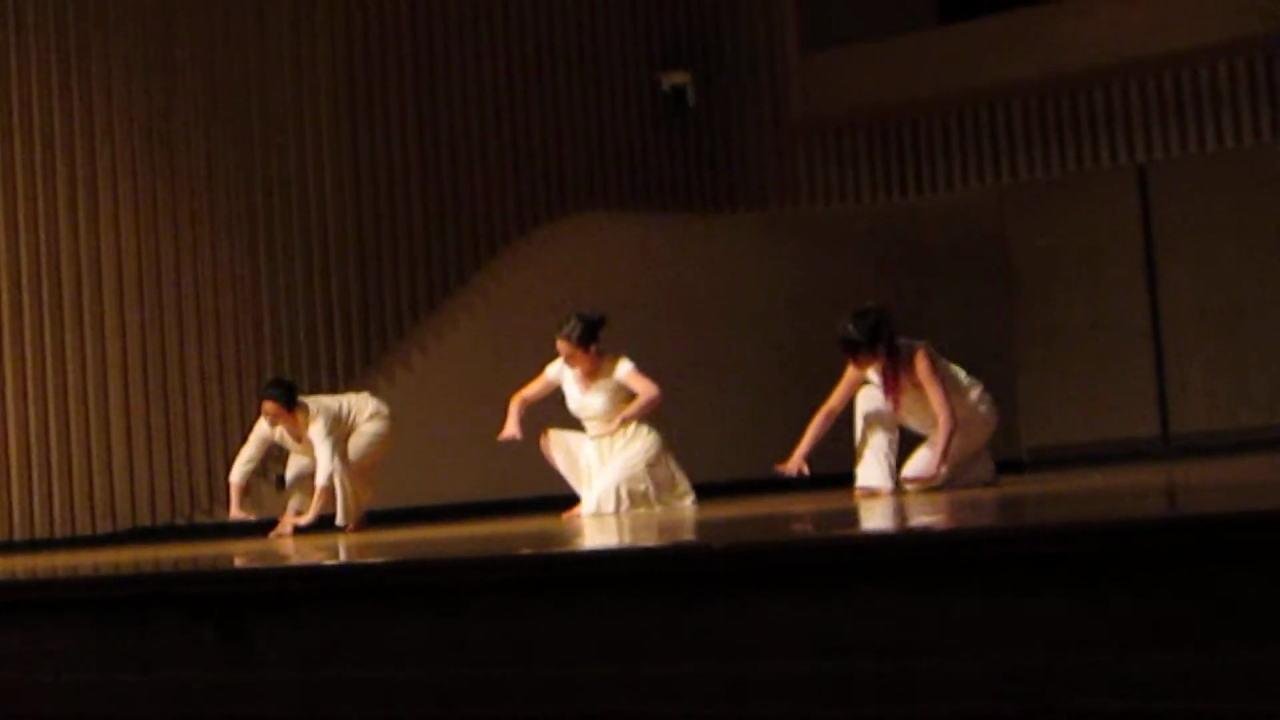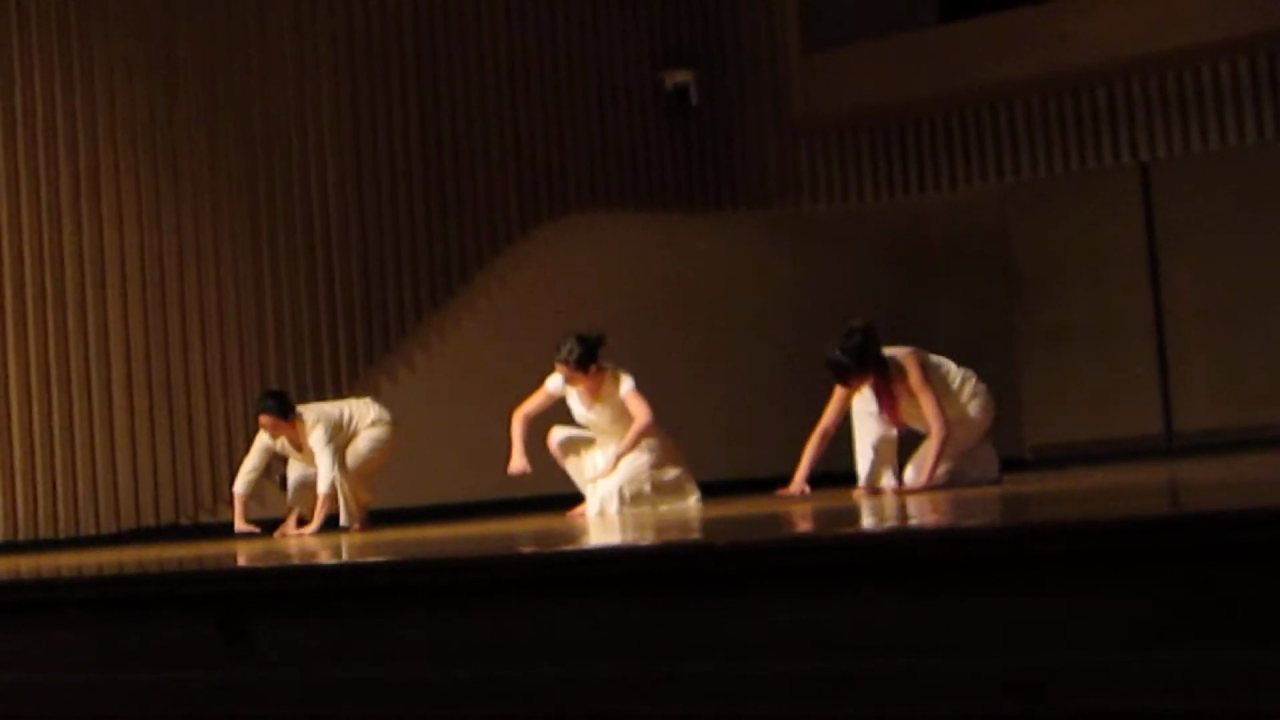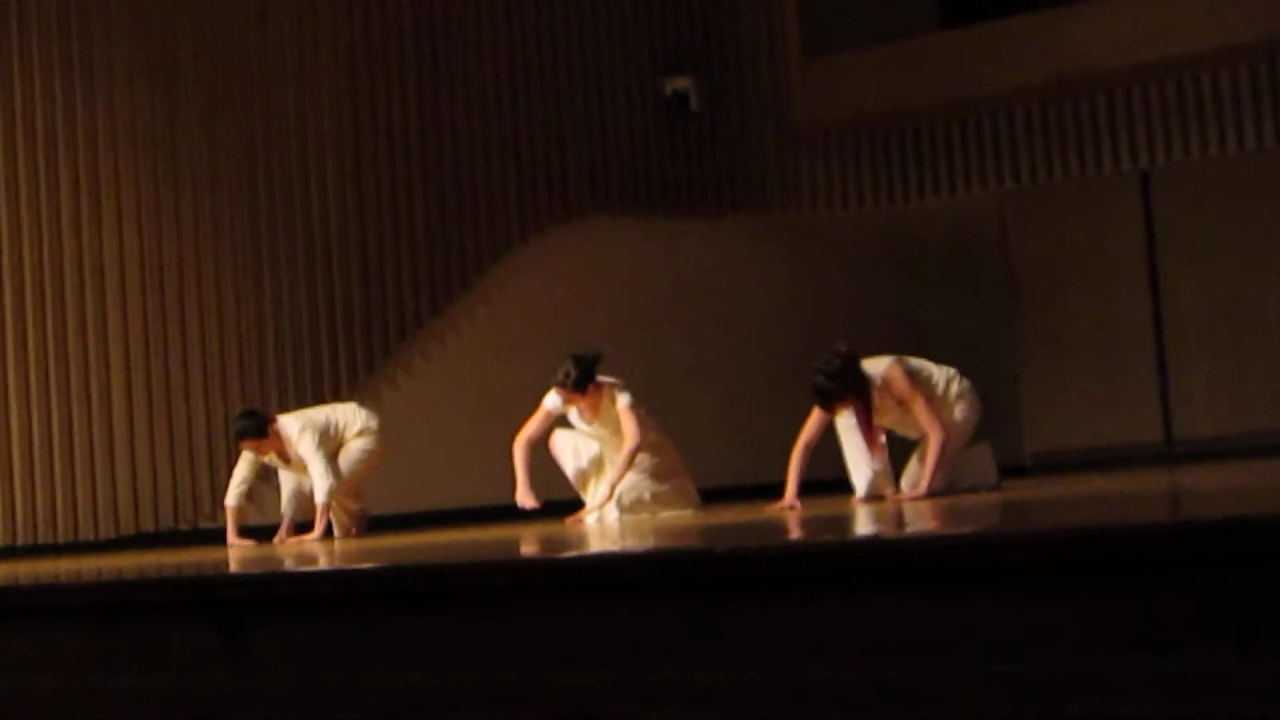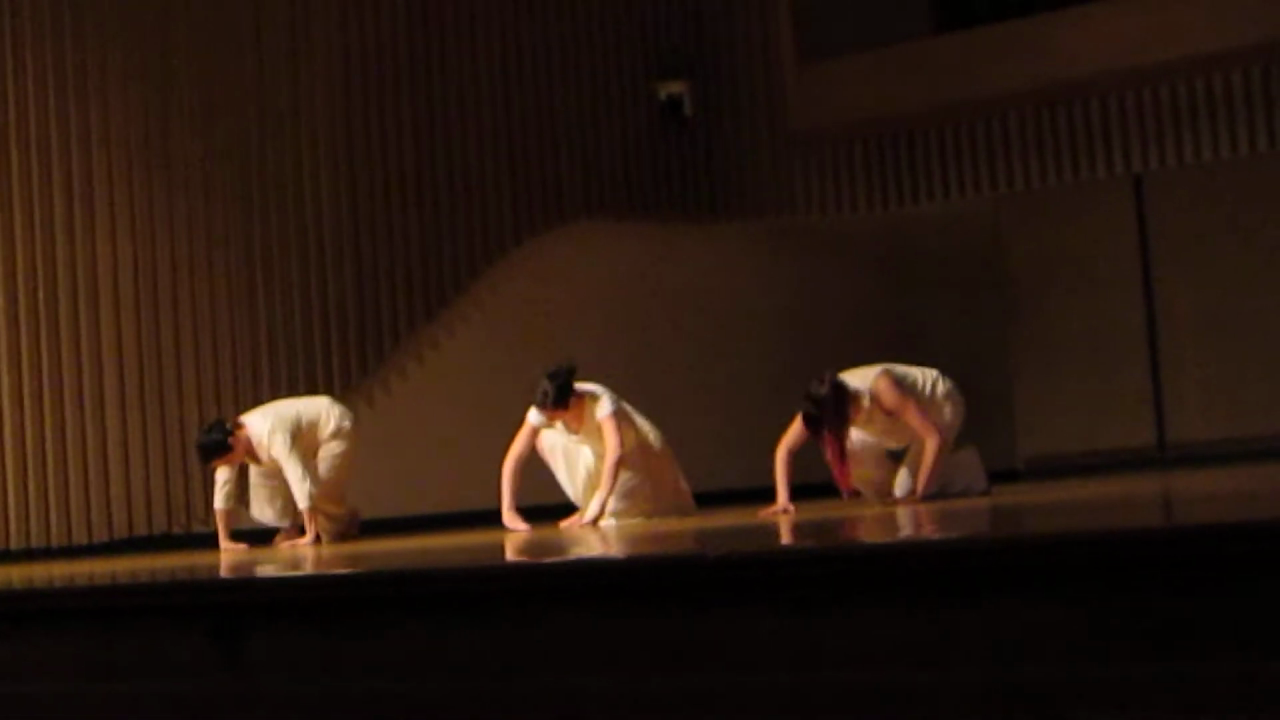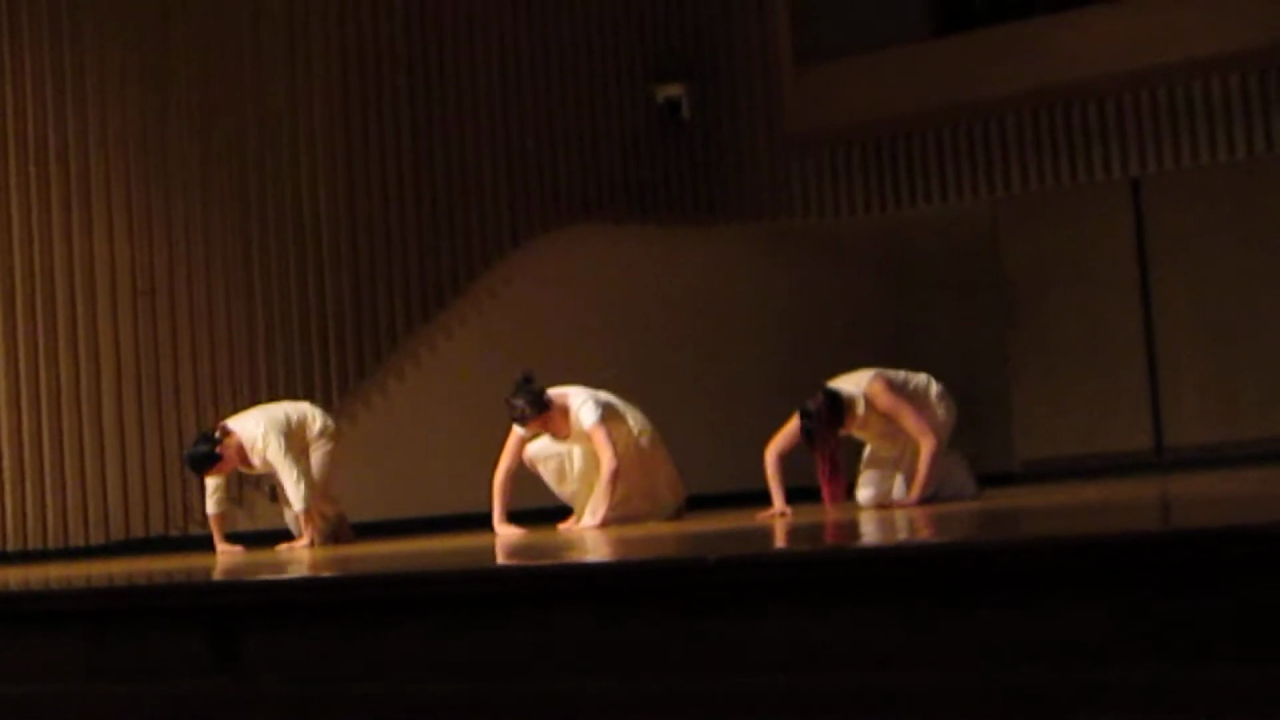
dt=0.5s
person 1, frame 1
left shoulder: (917, 359)
right shoulder: (862, 366)
left elbow: (947, 418)
right elbow: (830, 410)
left wrist: (935, 468)
right wrist: (798, 455)
left hip: (973, 414)
right hip: (928, 416)
left knee: (914, 480)
right knee: (868, 397)
left ankle: (978, 466)
right ankle: (877, 481)
person 1, frame 2
left shoulder: (908, 367)
right shoulder: (854, 378)
left elbow: (940, 428)
right elbow: (824, 429)
left wrist: (924, 480)
right wrist: (799, 479)
left hip: (971, 406)
right hip: (938, 406)
left knee: (914, 480)
right knee: (864, 403)
left ankle: (981, 461)
right ankle: (880, 482)
person 1, frame 3
left shoulder: (892, 377)
right shoulder: (838, 391)
left elbow: (938, 434)
right elbow: (804, 443)
left wrist: (923, 488)
right wrist: (790, 495)
left hip: (956, 401)
right hip: (912, 414)
left knee: (911, 486)
right knee: (848, 417)
left ankle: (979, 468)
right ankle: (877, 488)
person 1, frame 4
left shoulder: (881, 390)
right shoulder: (826, 404)
left elbow: (934, 438)
right elbow: (784, 449)
left wrist: (918, 492)
right wrist: (783, 499)
left hip: (942, 402)
right hip: (900, 416)
left knee: (906, 492)
left ankle: (966, 470)
right ankle: (884, 486)
person 1, frame 5
left shoulder: (877, 394)
right shoulder: (818, 410)
left elbow: (930, 440)
right elbow: (772, 452)
left wrist: (914, 495)
right wrist: (779, 503)
left hip: (931, 408)
right hip: (892, 429)
left knee: (902, 495)
right knee: (868, 498)
left ankle: (952, 472)
person 2, frame 1
left shoulder: (617, 366)
right shoulder: (561, 369)
left elbow: (653, 393)
right elbow: (522, 397)
left wrist: (620, 420)
right wrist: (513, 422)
left hip: (634, 443)
right hip: (598, 449)
left knee: (604, 500)
right knee: (549, 439)
right ankle: (590, 495)
person 2, frame 2
left shoulder: (619, 381)
right shoulder: (560, 381)
left elbow: (646, 418)
right elbow: (521, 414)
left wrist: (616, 458)
right wrist: (518, 453)
left hip: (640, 448)
right hip: (604, 448)
left knee: (608, 500)
right knee: (556, 436)
right ankle: (595, 495)
person 2, frame 3
left shoulder: (616, 394)
right shoulder: (558, 398)
left elbow: (634, 441)
right elbow: (522, 440)
left wrist: (610, 487)
right wrist: (523, 486)
left hip: (644, 455)
right hip: (607, 452)
left knee: (610, 508)
right knee: (558, 439)
right ankle: (593, 502)
person 2, frame 4
left shoulder: (600, 402)
right shoulder: (542, 410)
left elbow: (615, 453)
right elbow: (513, 459)
left wrist: (599, 505)
right wrist: (508, 511)
left hip: (638, 454)
right hip: (597, 451)
left knee: (606, 515)
right knee: (544, 439)
right ankle: (587, 509)
person 2, frame 5
left shoulder: (583, 407)
right shoulder: (528, 418)
left elbow: (611, 462)
right elbow: (504, 469)
left wrist: (597, 517)
right wrist: (499, 522)
left hip: (629, 438)
right hip: (584, 442)
right knee: (531, 454)
right ankle: (584, 509)
person 3, frame 1
left shoulder: (315, 419)
right shoulder: (266, 425)
left elbow: (326, 467)
right elbow: (243, 462)
left wrist: (310, 515)
right wrist: (235, 507)
left hip: (371, 419)
right hip: (341, 429)
left knee: (341, 464)
left ankle: (354, 521)
right ankle: (290, 519)
person 3, frame 2
left shoulder: (315, 426)
right shoulder: (268, 436)
left elbow: (327, 474)
right elbow: (246, 472)
left wrist: (314, 525)
right wrist: (239, 520)
left hip: (374, 425)
right hip: (343, 434)
left knee: (342, 470)
left ankle: (359, 520)
right ankle: (291, 521)
person 3, frame 3
left shoulder: (299, 433)
right shoulder: (255, 444)
left elbow: (323, 478)
right elbow: (237, 485)
left wrist: (317, 532)
right wrist: (232, 535)
left hip: (361, 431)
right hip: (332, 439)
left knee: (334, 485)
left ankle: (356, 525)
right ankle: (287, 527)
person 3, frame 4
left shoulder: (271, 434)
right shoulder: (230, 443)
left elbow: (300, 480)
right elbow: (222, 487)
left wrist: (310, 536)
right wrist: (224, 540)
left hip: (333, 426)
right hip: (306, 432)
left knee: (317, 492)
right knee: (263, 473)
left ankle: (347, 524)
right ankle: (288, 528)
person 3, frame 5
left shoulder: (263, 438)
right shoulder: (217, 443)
left elbow: (295, 481)
right elbow: (213, 495)
left wrist: (306, 538)
right wrist: (220, 543)
left hip: (314, 430)
right hip: (291, 438)
left knee: (310, 494)
right knee: (291, 506)
left ankle: (341, 535)
